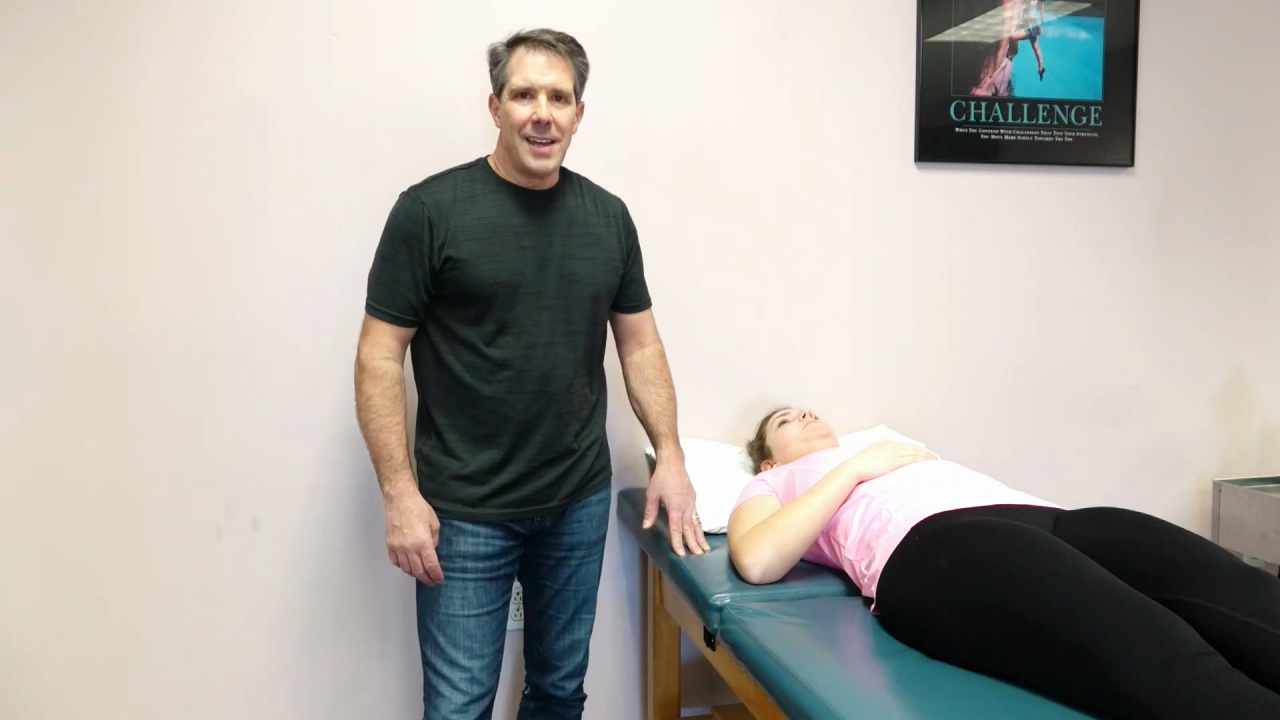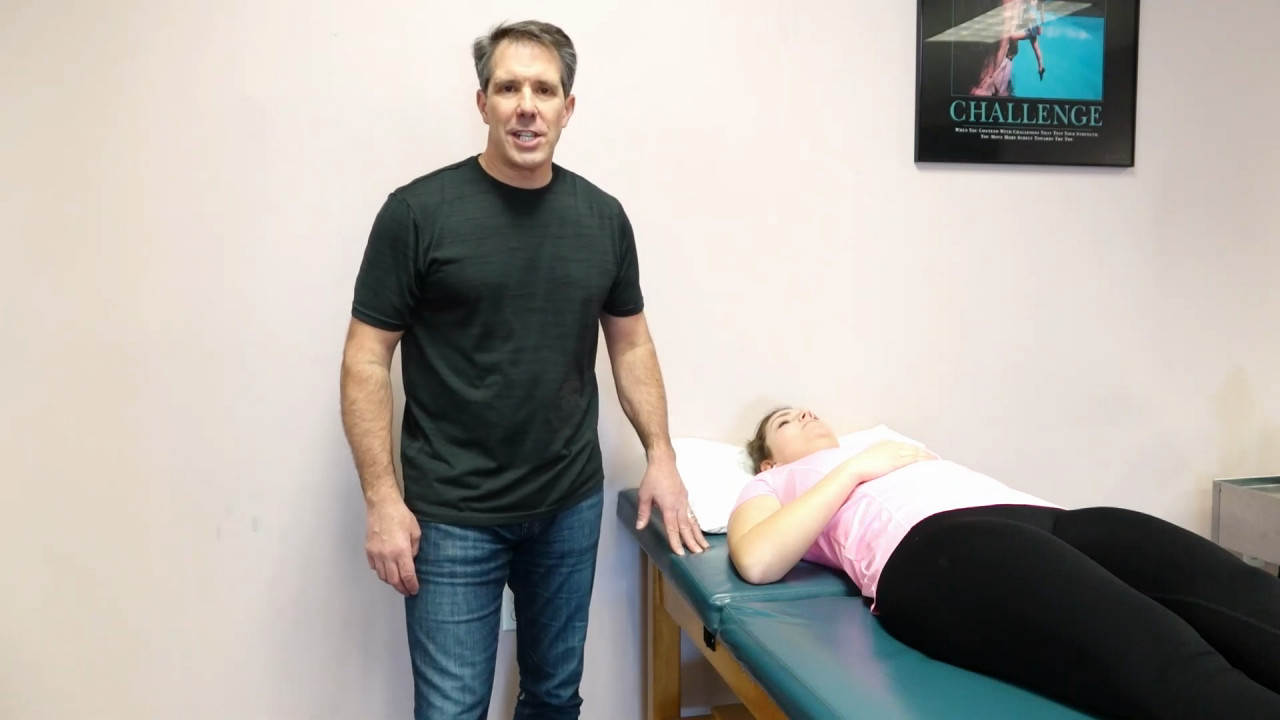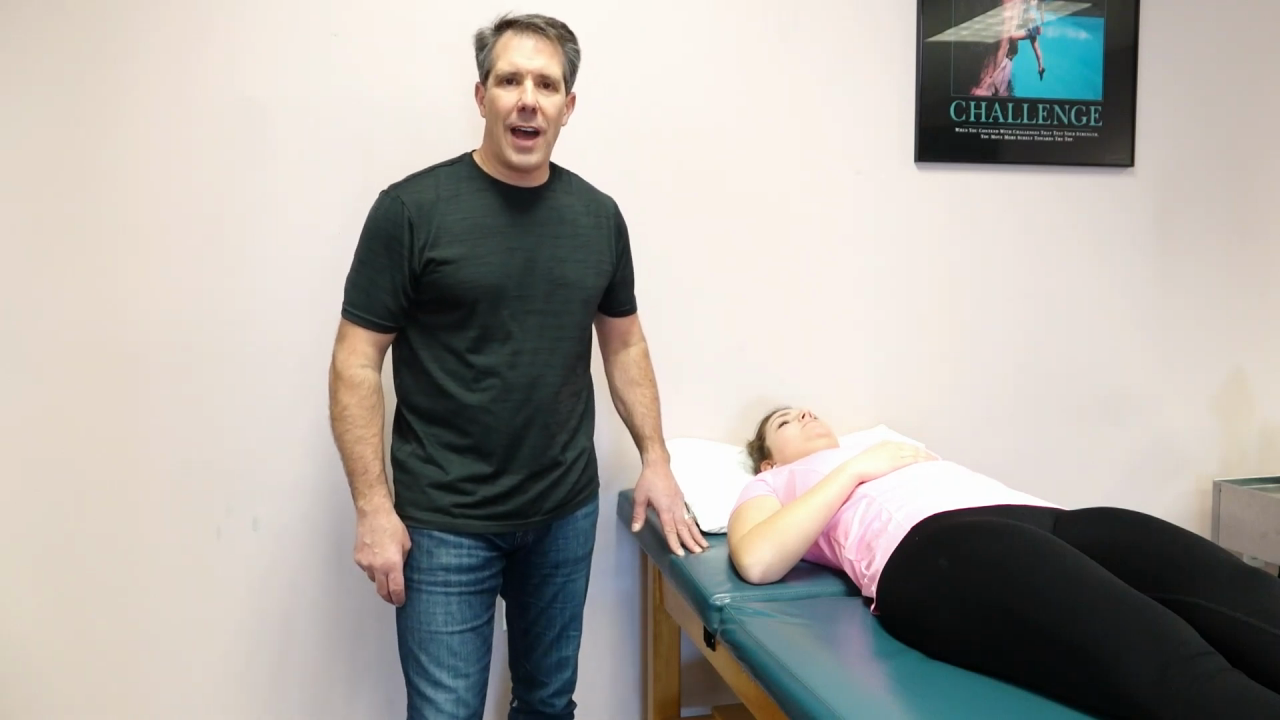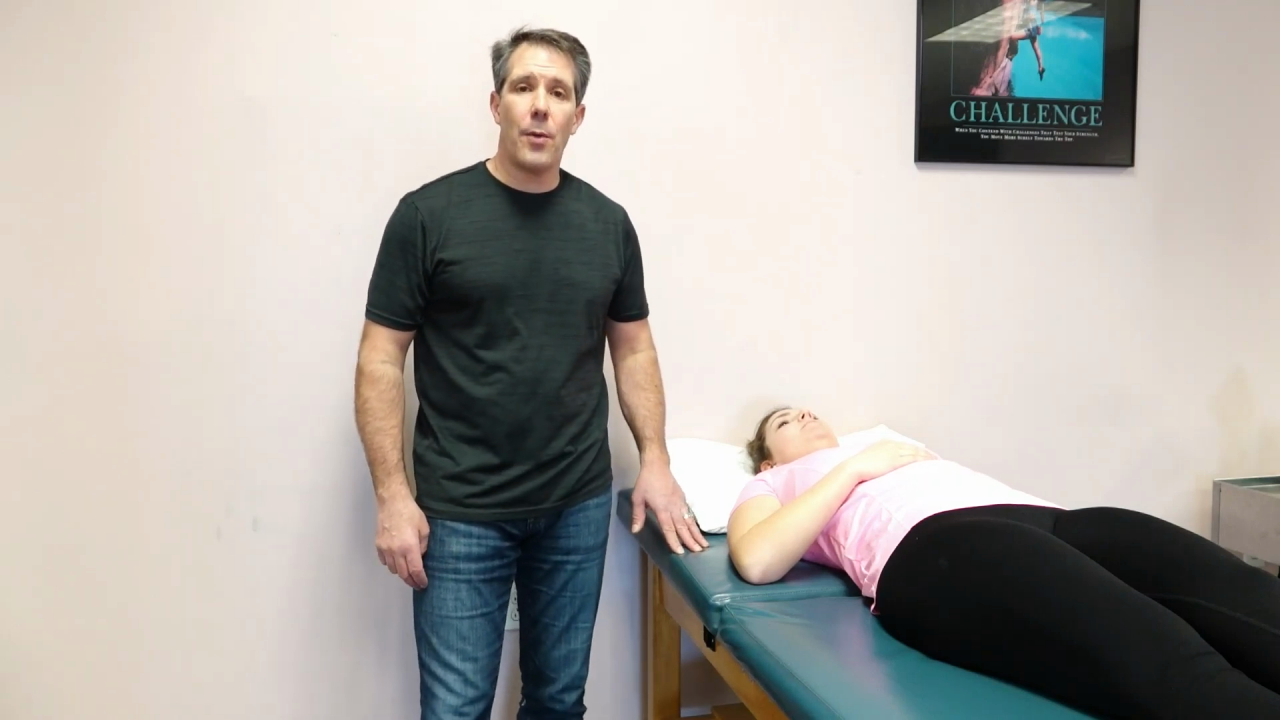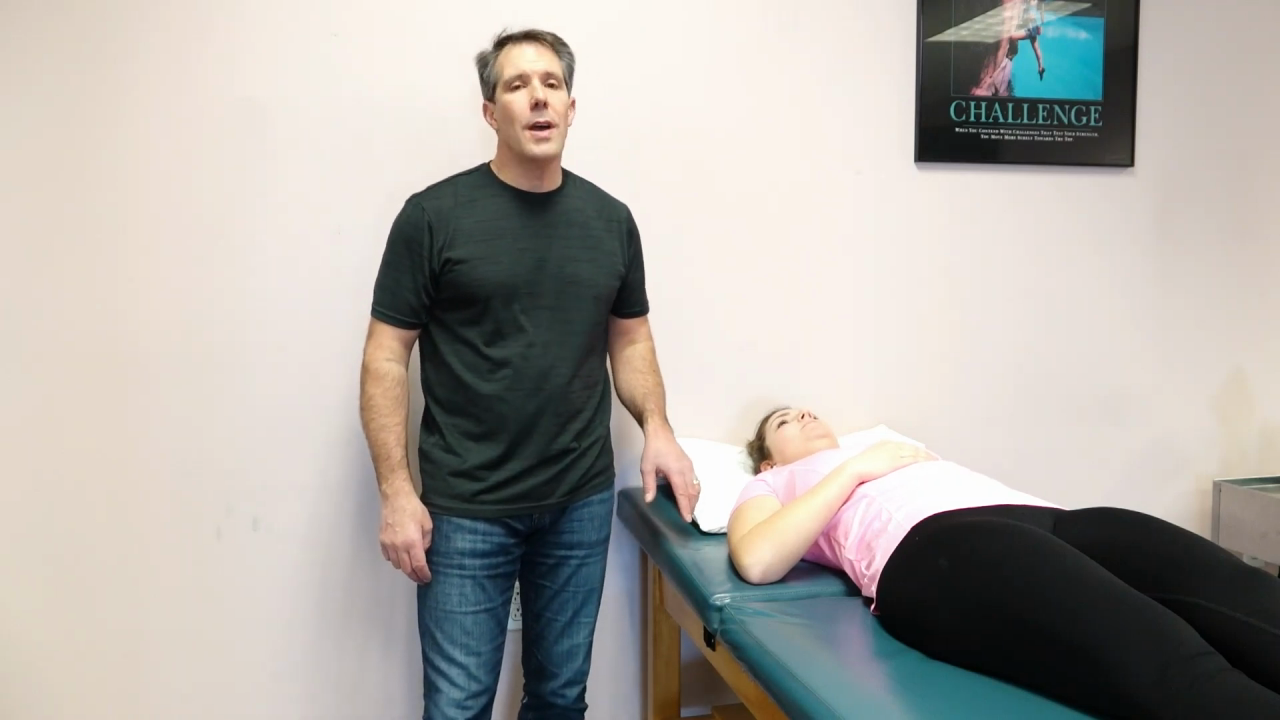
dt=1s
person 1, frame 1
left shoulder: (608, 216)
right shoulder: (430, 210)
left elbow: (639, 343)
right elbow: (380, 357)
left wrist: (669, 456)
right wrist: (400, 493)
left hip: (580, 500)
right hip: (466, 509)
person 1, frame 2
left shoulder: (602, 215)
right shoulder: (418, 211)
left elbow: (630, 343)
right elbow: (367, 360)
left wrist: (660, 457)
right wrist: (383, 499)
left hip: (572, 504)
right hip: (454, 514)
person 1, frame 3
left shoulder: (598, 216)
right shoulder: (412, 209)
left elbow: (624, 344)
right elbow: (357, 365)
left wrist: (654, 460)
right wrist: (374, 507)
left hip: (567, 511)
right hip: (447, 522)
person 1, frame 4
left shoulder: (608, 222)
right shoulder: (429, 214)
left elbow: (632, 347)
right elbow: (380, 360)
left wrist: (654, 459)
right wrist: (392, 495)
left hip: (578, 504)
right hip: (462, 512)
person 1, frame 5
left shoulder: (611, 218)
right shoulder: (434, 215)
right elbow: (385, 359)
left wrist: (656, 427)
right wrist: (396, 491)
left hip: (581, 500)
right hip: (466, 507)
person 2, frame 1
left shoulder: (882, 438)
right shoulder: (774, 483)
right elbow: (756, 560)
right wrist: (854, 469)
right hip: (933, 543)
right knee: (1170, 666)
person 2, frame 2
left shoulder: (882, 438)
right shoulder: (772, 483)
right elbow: (757, 561)
right wrist: (855, 469)
right hip: (933, 544)
right knee: (1167, 665)
person 2, frame 3
left shoulder: (882, 438)
right shoulder: (773, 484)
right elbow: (757, 562)
right wrist: (854, 469)
right hip: (932, 543)
right knee: (1168, 666)
person 2, frame 4
left shoulder: (883, 438)
right shoulder: (774, 483)
right elbow: (757, 561)
right wrist: (853, 468)
right hip: (933, 543)
right knee: (1170, 666)
person 2, frame 5
left shoulder: (880, 438)
right shoulder: (773, 485)
right elbow: (757, 562)
right wrist: (854, 470)
right hip: (932, 545)
right knee: (1169, 667)
